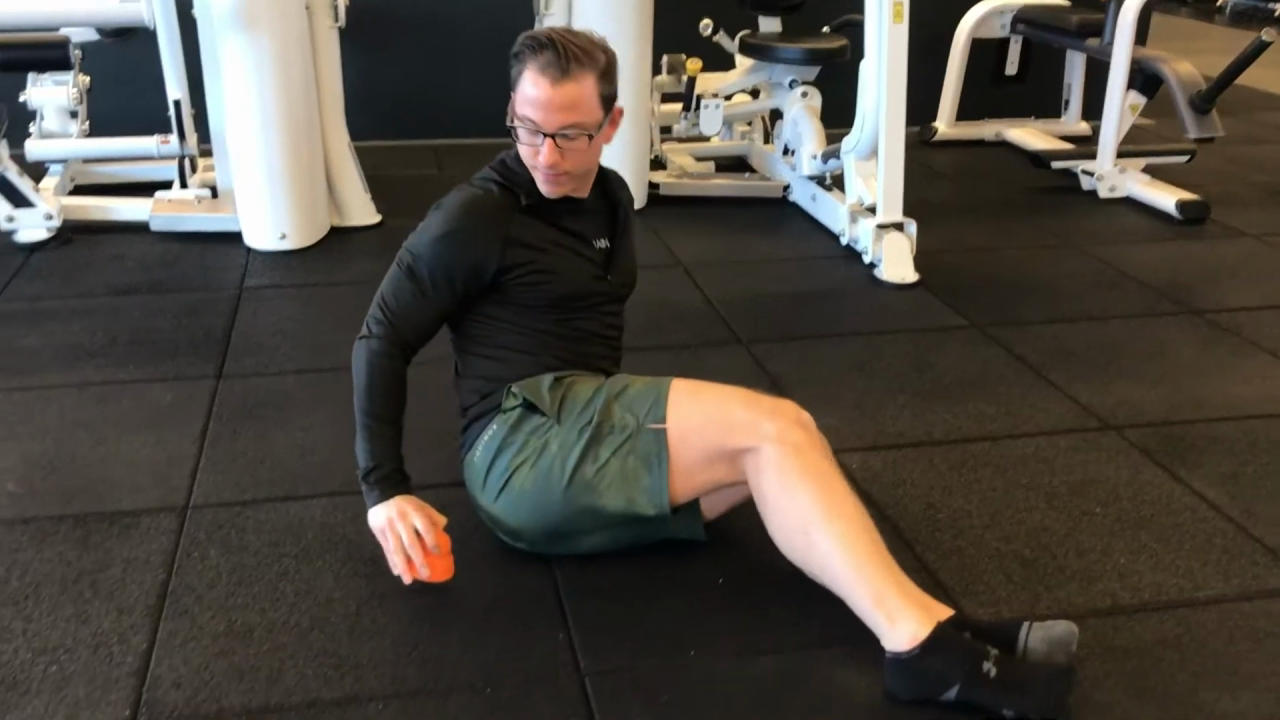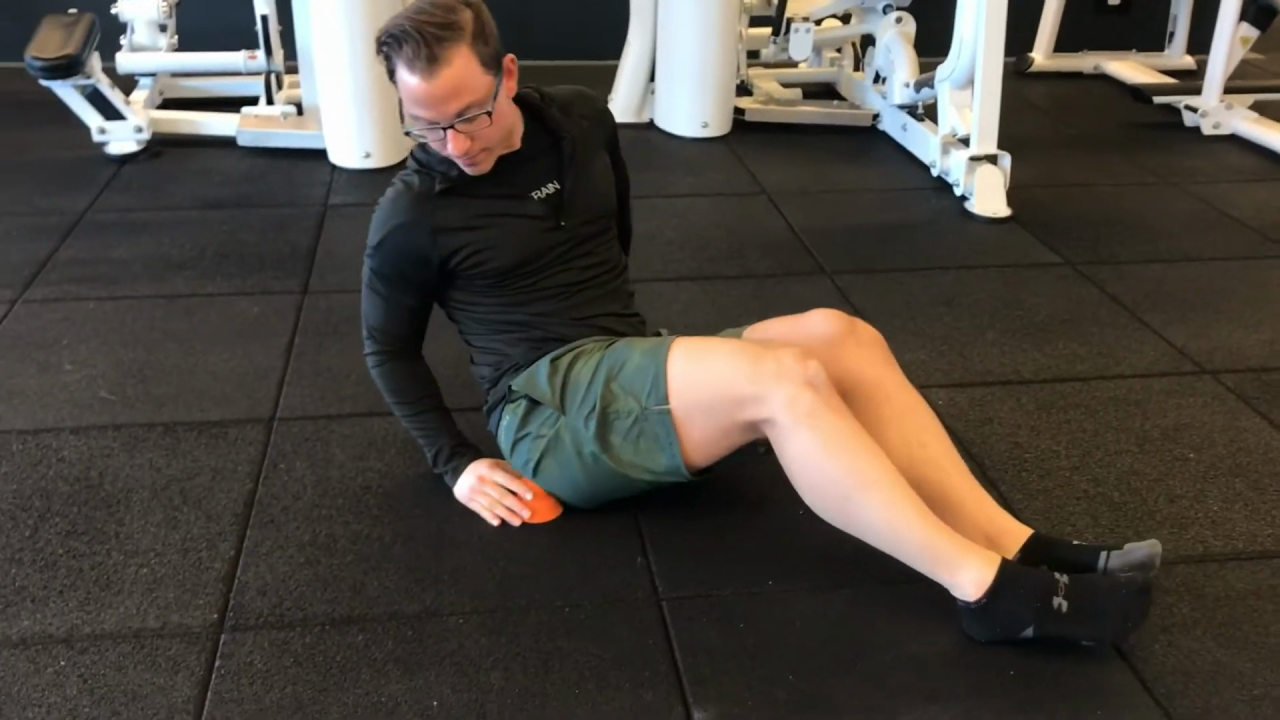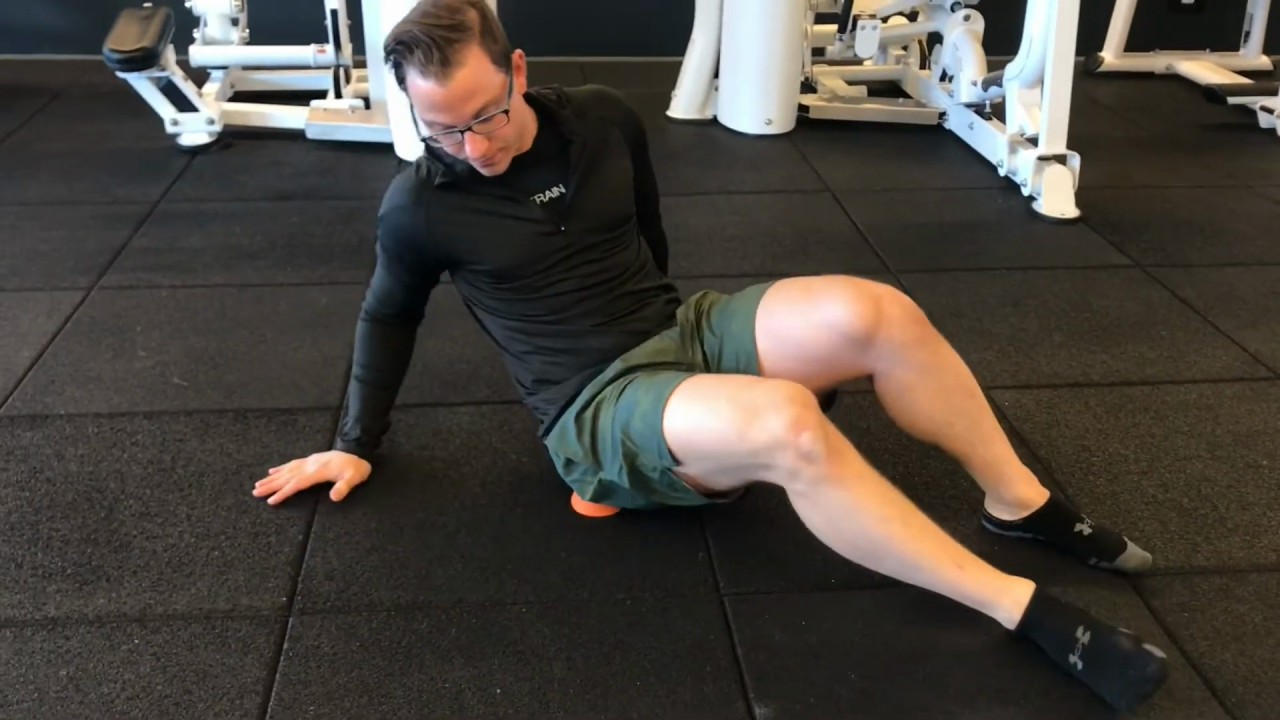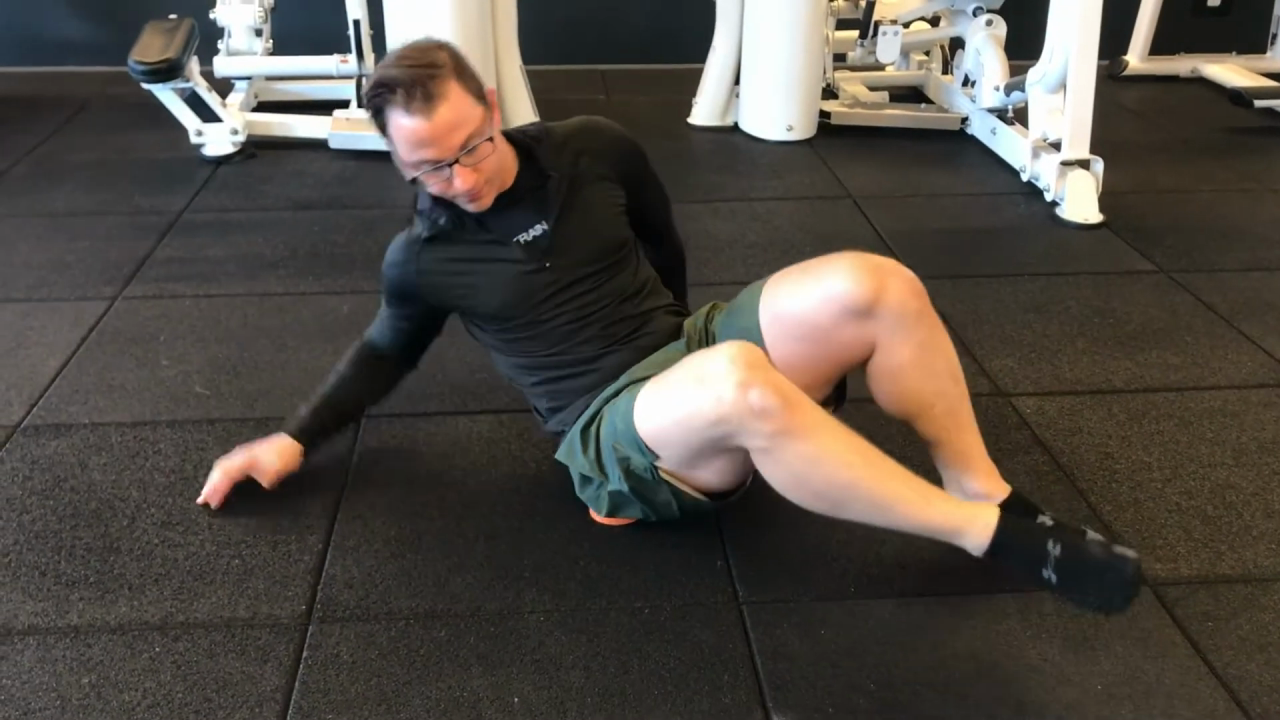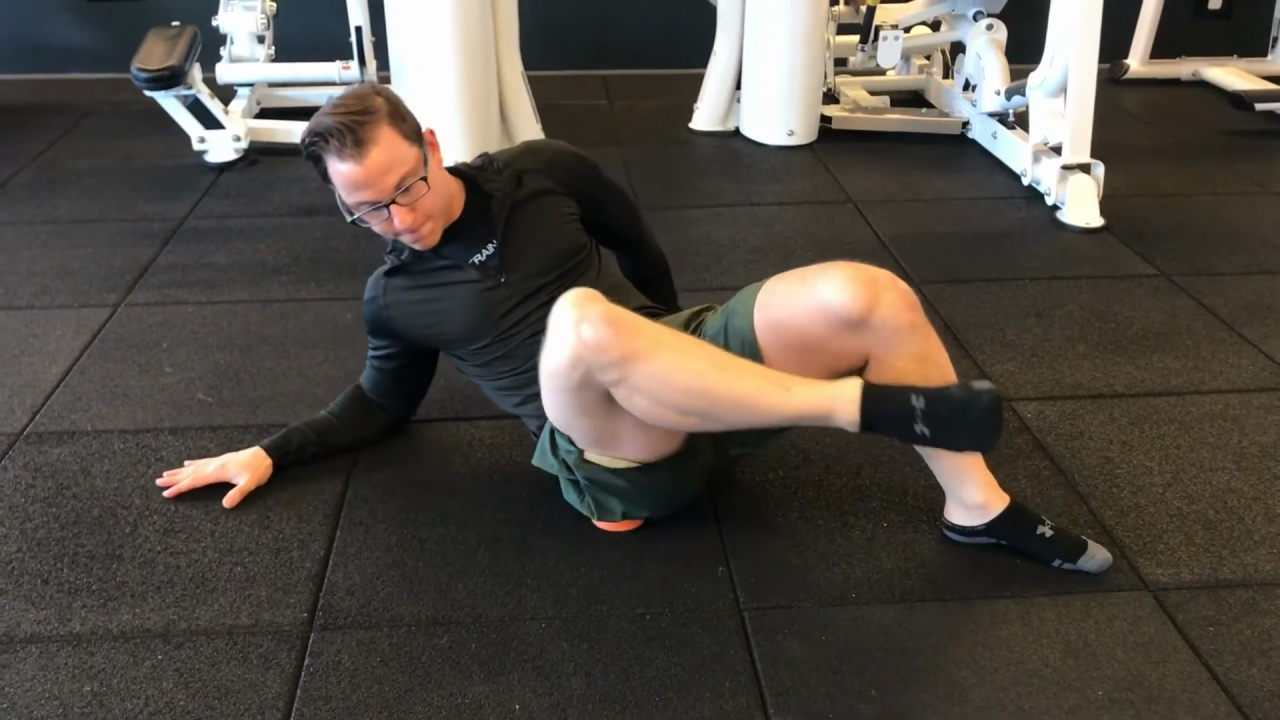
dt=1s
person 1, frame 1
left shoulder: (610, 198)
right shoulder: (473, 219)
right elbow: (381, 342)
left wrist: (629, 427)
right wrist: (384, 488)
left hip: (586, 446)
right hip: (522, 449)
left knee: (789, 435)
right knee: (771, 428)
left ankle: (934, 625)
right ankle: (918, 645)
person 1, frame 2
left shoulder: (578, 119)
right shoulder: (413, 215)
right elbow: (389, 348)
right wrist: (455, 463)
left hip: (633, 372)
right hip: (550, 412)
left knee: (842, 338)
right knee: (785, 378)
left ankle: (1011, 547)
right ankle: (989, 590)
person 1, frame 3
left shoulder: (601, 120)
right shoulder: (420, 207)
right elbow: (388, 319)
right wrist: (356, 446)
left hip: (687, 329)
right hip: (598, 412)
left knee: (874, 314)
right knee: (786, 424)
left ankle: (1023, 505)
right ankle: (1026, 610)
person 1, frame 4
left shoulder: (593, 150)
right shoulder: (420, 260)
right elbow: (384, 352)
right wrist: (294, 439)
left hip: (698, 342)
right hip: (618, 434)
left knee: (873, 287)
right knee: (742, 386)
left ankle: (983, 494)
right ankle: (997, 537)
person 1, frame 5
left shoulder: (541, 171)
right shoulder: (394, 297)
right elbow: (380, 405)
right wrist: (268, 452)
left hip: (689, 346)
right hip: (611, 453)
left knee: (866, 296)
right knee: (581, 321)
left ankle: (979, 507)
right ankle: (869, 404)
